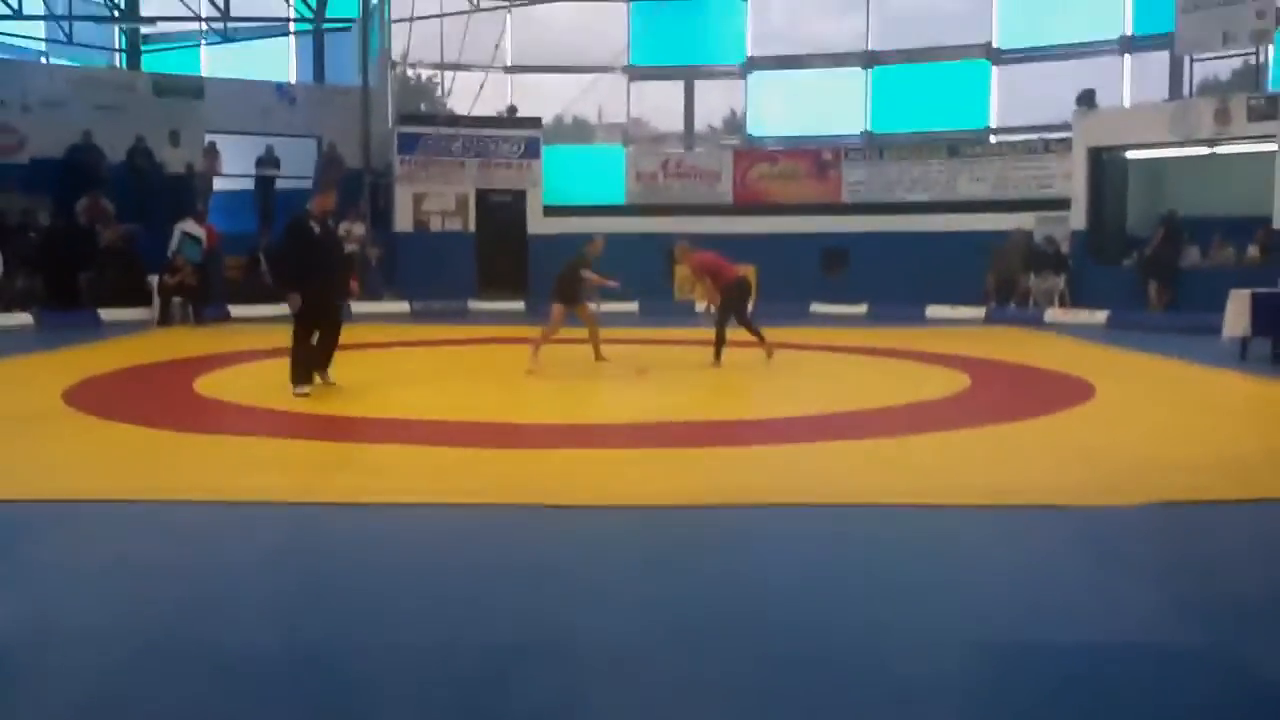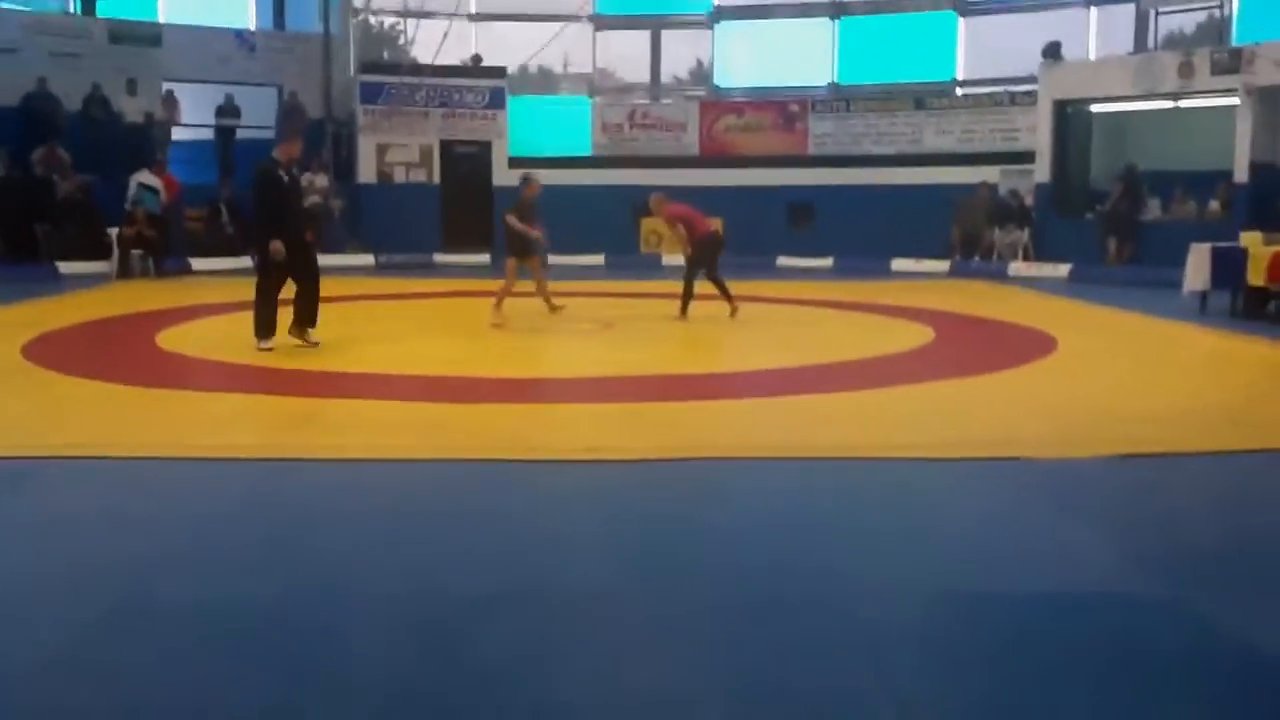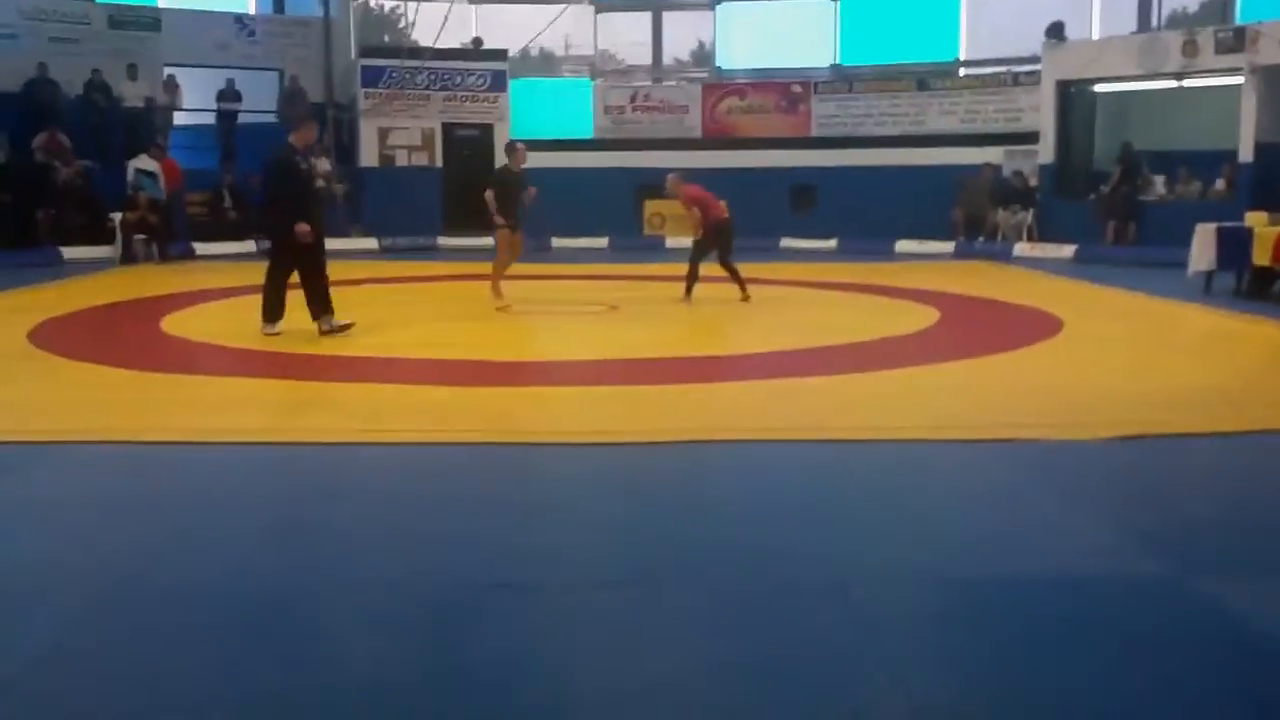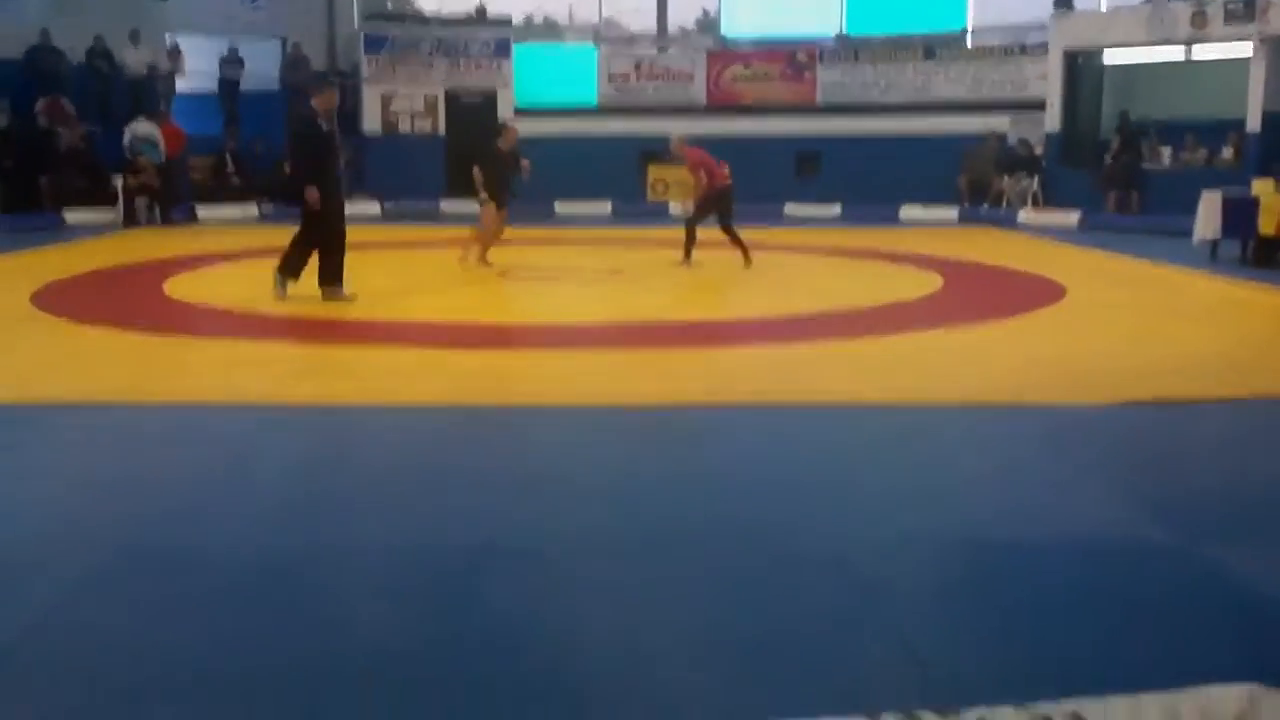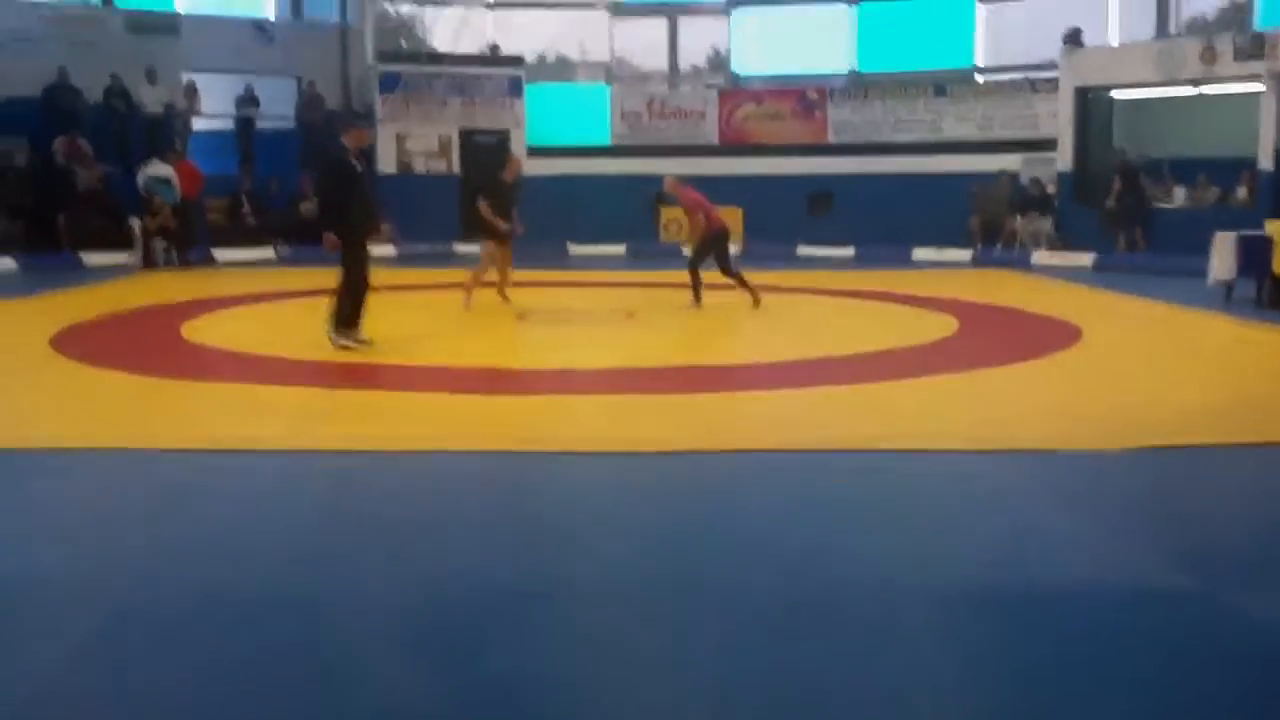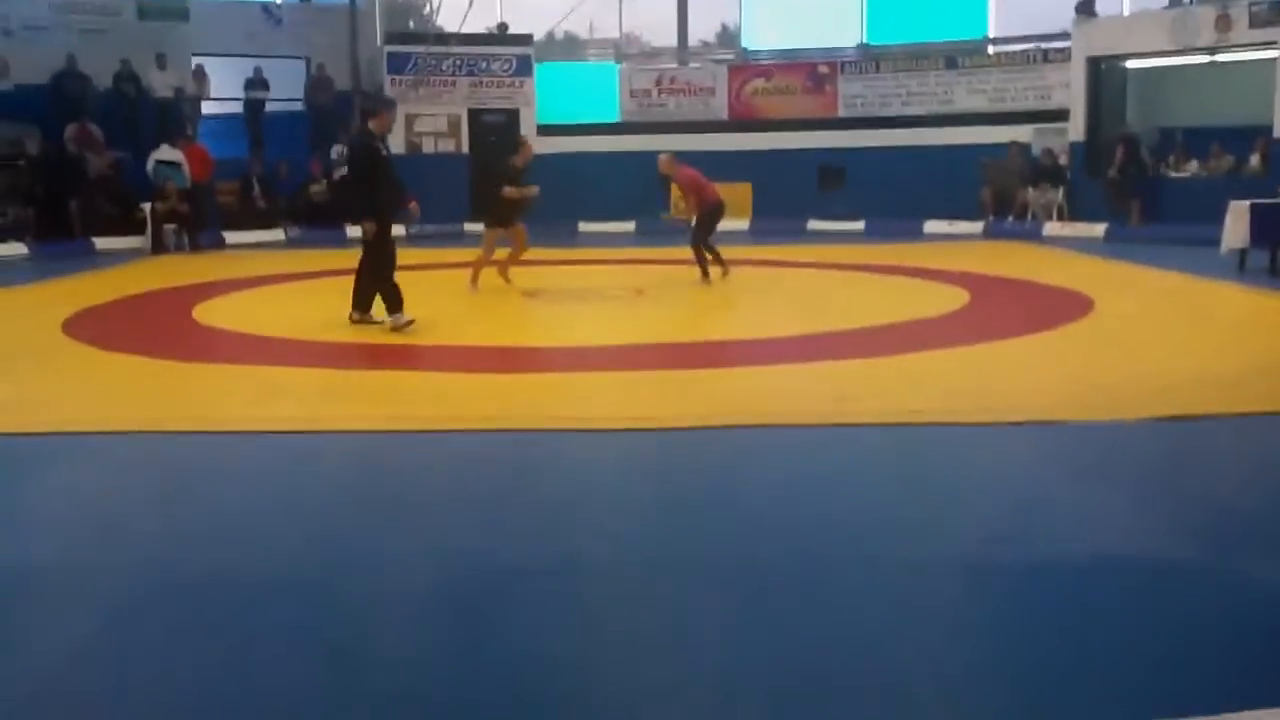
dt=0.2s
person 1, frame 1
left shoulder: (328, 224)
right shoulder: (298, 224)
left elbow: (337, 255)
right elbow: (285, 260)
left wrist: (346, 278)
right wrist: (292, 290)
left hip: (328, 288)
right hip: (306, 290)
left knee: (332, 330)
right knee: (304, 334)
left ankle: (319, 367)
right ankle: (301, 381)
person 1, frame 2
left shoulder: (291, 170)
right shoulder: (266, 172)
right elbow: (260, 211)
left wrist: (303, 232)
right wrist: (272, 239)
left hip: (295, 238)
right hip: (274, 242)
left knee: (310, 280)
right knee: (268, 288)
left ankle: (301, 327)
right ankle: (264, 335)
person 1, frame 3
left shoulder: (302, 156)
right shoulder: (283, 159)
right elbow: (278, 196)
right wrist: (296, 223)
left hip: (308, 225)
right hip: (287, 228)
left knee: (316, 272)
right knee: (279, 274)
left ankle: (325, 319)
right ankle: (270, 320)
person 1, frame 4
left shoulder: (327, 120)
right shoulder: (306, 122)
right elbow: (299, 157)
left wrist: (336, 186)
right wrist: (308, 186)
left hip: (330, 190)
right hip: (313, 190)
left knee: (335, 238)
right knee: (311, 237)
left ankle: (332, 286)
right ankle: (284, 275)
person 1, frame 5
left shoulder: (357, 158)
right shoulder: (336, 160)
right elbow: (326, 197)
left wrist: (377, 222)
right wrist: (329, 230)
left hip: (358, 230)
right hip: (345, 232)
left knee: (358, 280)
right knee: (354, 278)
left ankle: (348, 328)
right ankle: (341, 329)
person 1, frame 6
left shoulder: (378, 142)
right shoulder: (362, 144)
right elbow: (358, 184)
left wrist: (406, 201)
right wrist: (365, 218)
left hip: (382, 213)
right hip: (373, 216)
left knee: (372, 262)
right knee: (383, 262)
left ankle: (360, 310)
right ankle: (395, 313)
